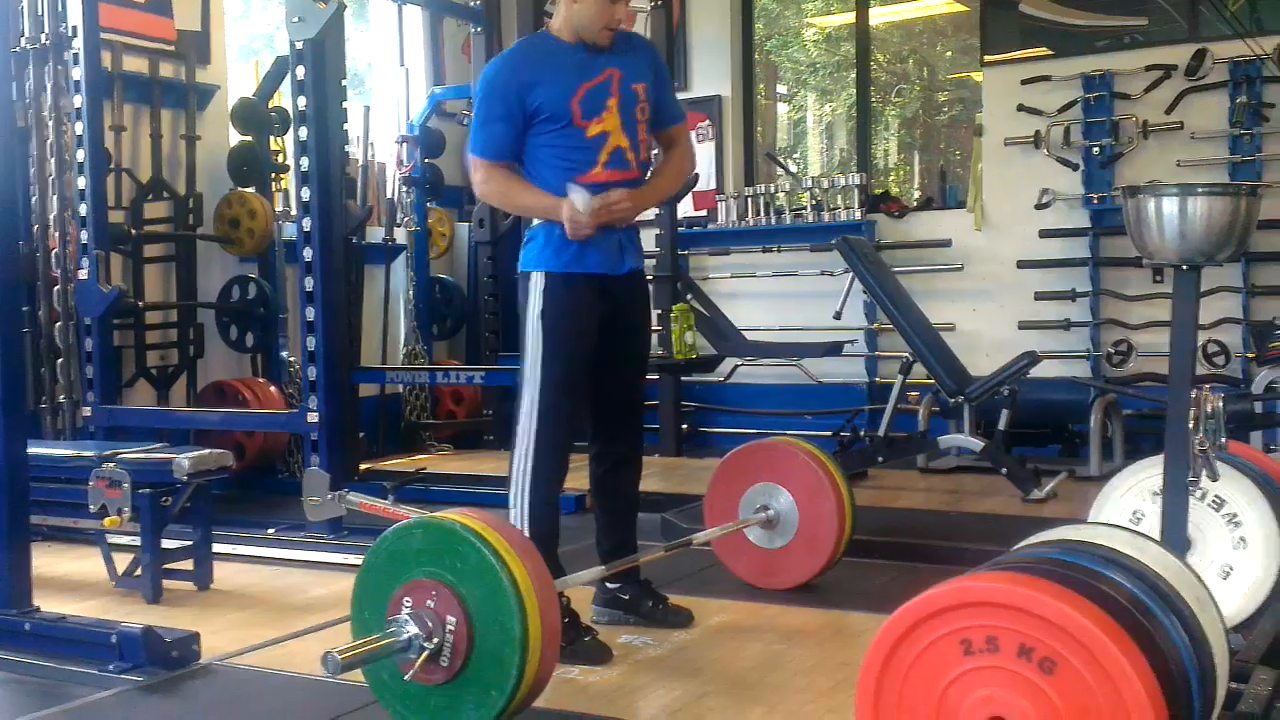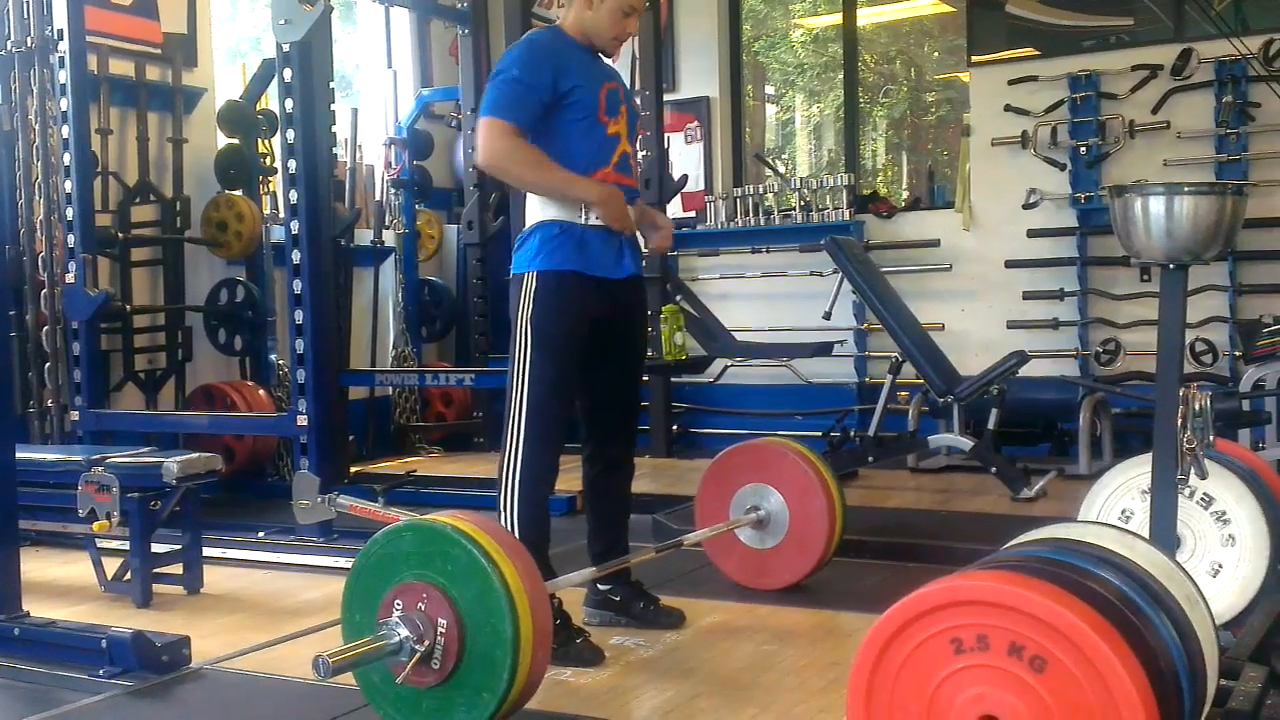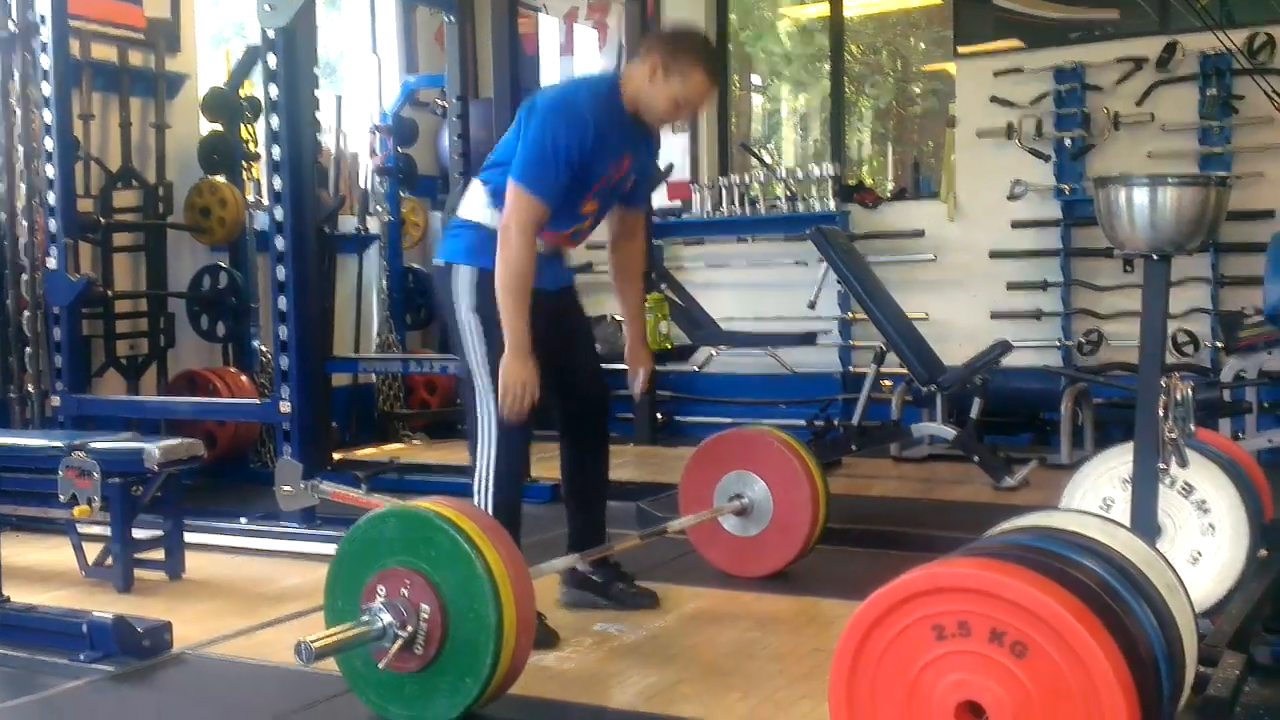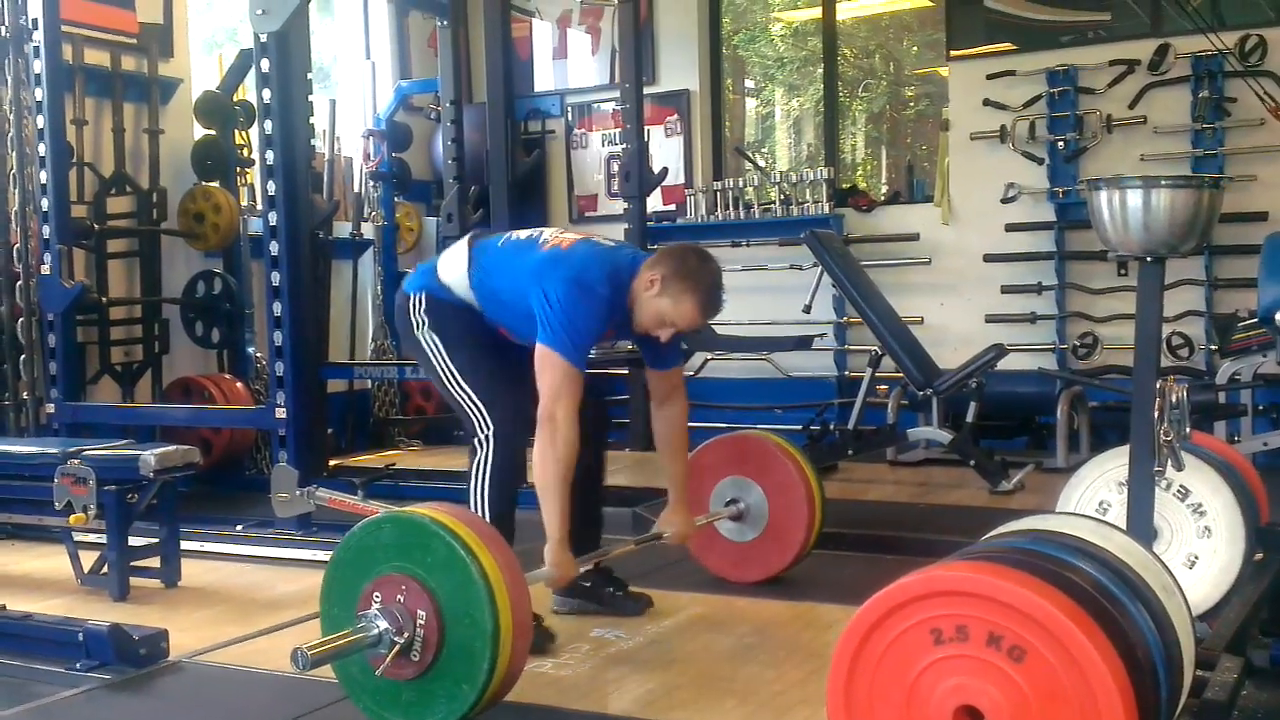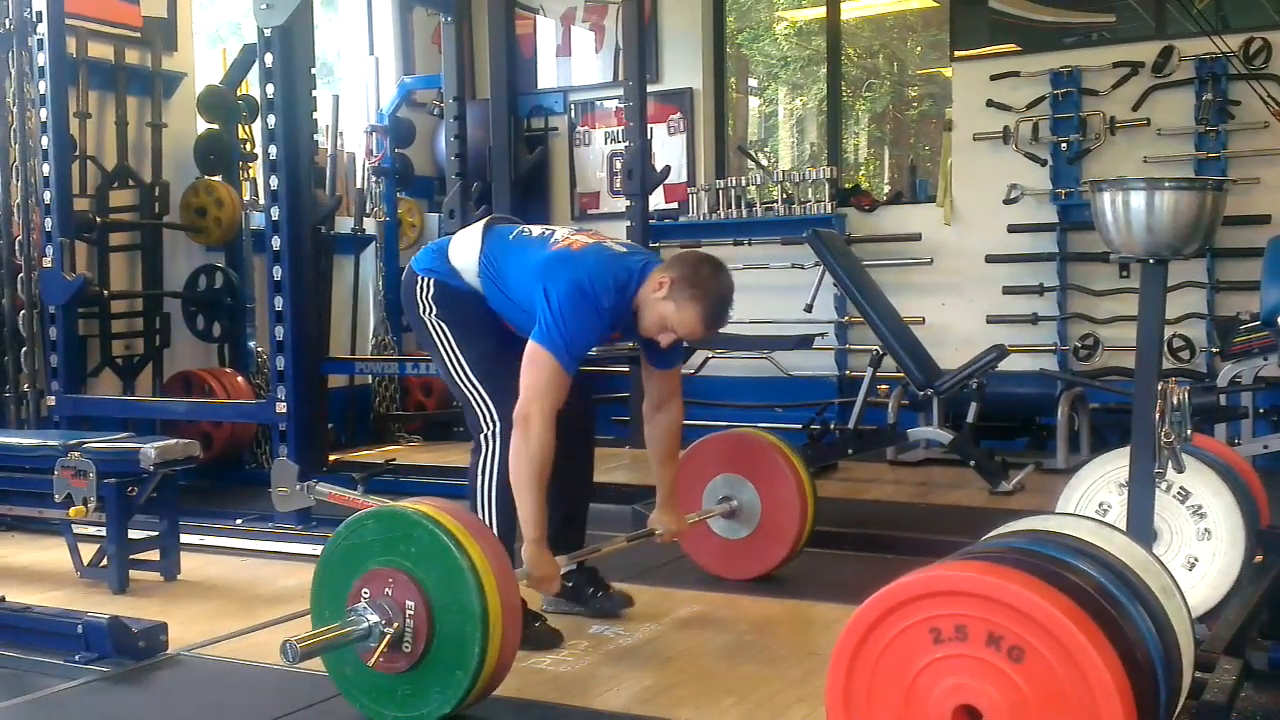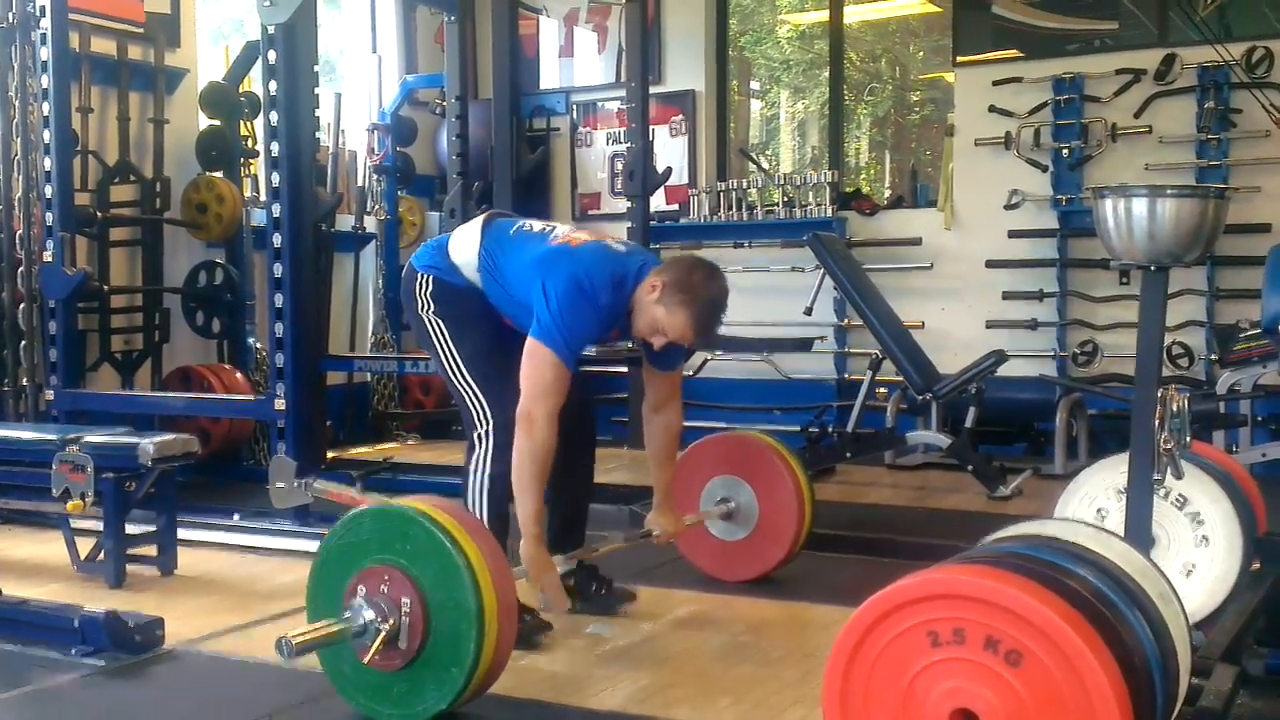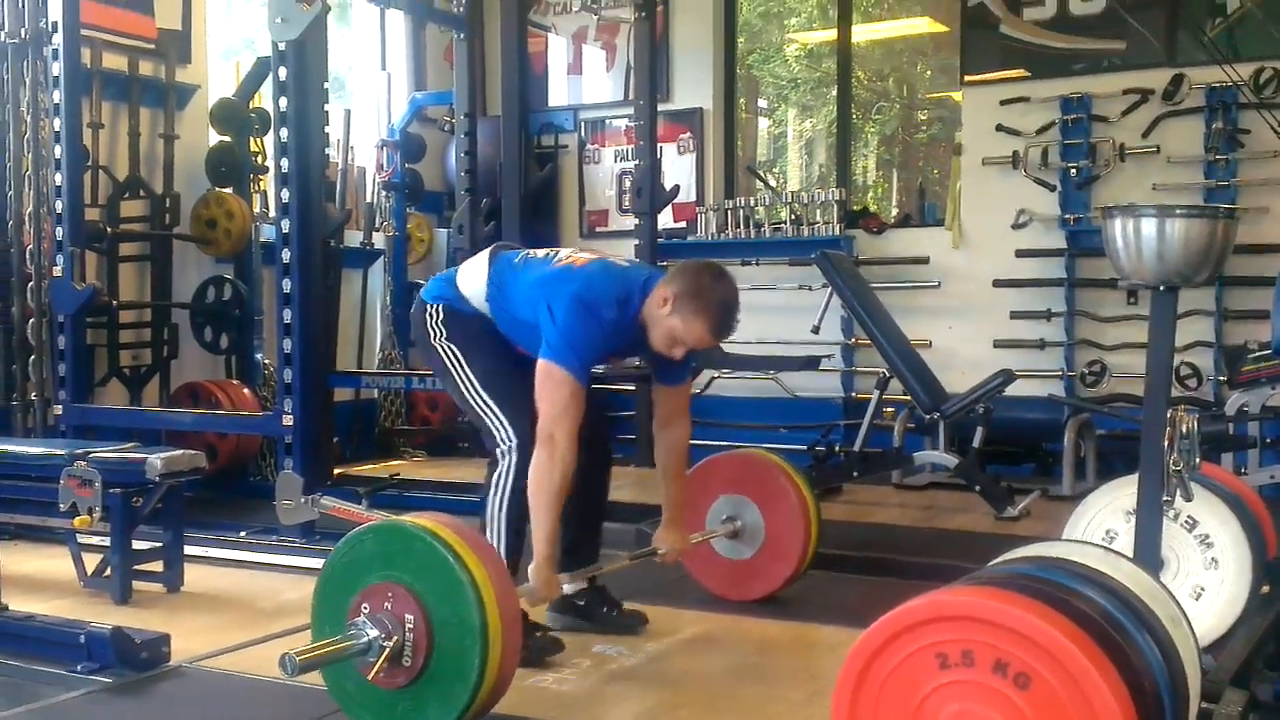
dt=0.7s
person 1, frame 1
left shoulder: (642, 58)
right shoulder: (516, 70)
left elbow: (679, 148)
right elbow: (486, 175)
left wrist: (641, 197)
right wrist: (562, 209)
left hip: (625, 268)
right hip: (560, 269)
left knee: (621, 429)
right knee: (546, 435)
left ankle: (618, 583)
person 1, frame 2
left shoulder: (609, 77)
right shoulder: (539, 56)
right elbow: (494, 148)
left wrist: (645, 215)
right wrist: (592, 195)
left hip: (620, 270)
right hip: (555, 267)
left knee: (614, 435)
right knee: (538, 438)
left ankle: (610, 585)
person 1, frame 3
left shoulder: (641, 133)
right shoulder: (569, 112)
left elbow: (627, 236)
right elbow: (516, 230)
left wrist: (636, 335)
right wrist: (516, 350)
left hip: (546, 271)
right hip: (481, 264)
left knee: (589, 407)
right knee: (505, 418)
left ankle: (589, 570)
person 1, frame 4
left shoulder: (659, 297)
right shoulder: (580, 289)
left elbow: (669, 399)
right elbow: (554, 416)
left wrist: (678, 503)
right wrist: (557, 543)
left hip: (501, 318)
right hip: (439, 304)
left knee: (589, 424)
right knee: (505, 428)
left ankle: (580, 575)
person 1, frame 5
left shoulder: (670, 299)
right shoulder: (582, 293)
left elbow: (663, 404)
right elbow: (531, 418)
left wrist: (666, 504)
right wrist: (534, 544)
left hip: (504, 295)
right hip: (445, 286)
left knee: (575, 419)
right knee: (501, 423)
left ankle: (569, 576)
person 1, frame 6
left shoulder: (670, 301)
right shoulder: (579, 291)
left elbow: (662, 406)
right elbow: (534, 417)
left wrist: (663, 505)
right wrist: (533, 544)
left hip: (503, 294)
right hip: (446, 283)
left knee: (575, 417)
right knee: (499, 423)
left ankle: (569, 574)
person 1, frame 7
left shoulder: (674, 316)
right shoulder: (587, 307)
left elbow: (672, 422)
right elbow: (554, 437)
left wrist: (672, 522)
right wrist: (543, 562)
left hip: (513, 326)
right hip: (454, 314)
left knee: (592, 439)
right knee: (522, 440)
left ankle: (576, 594)
